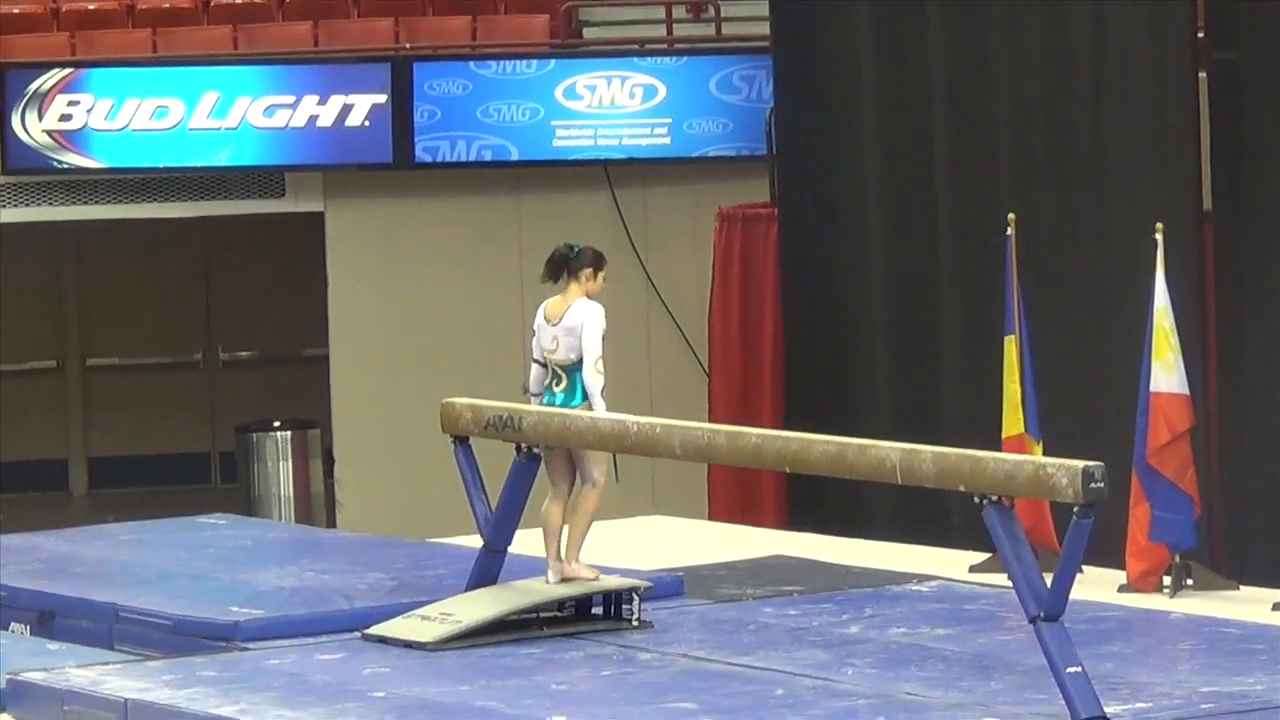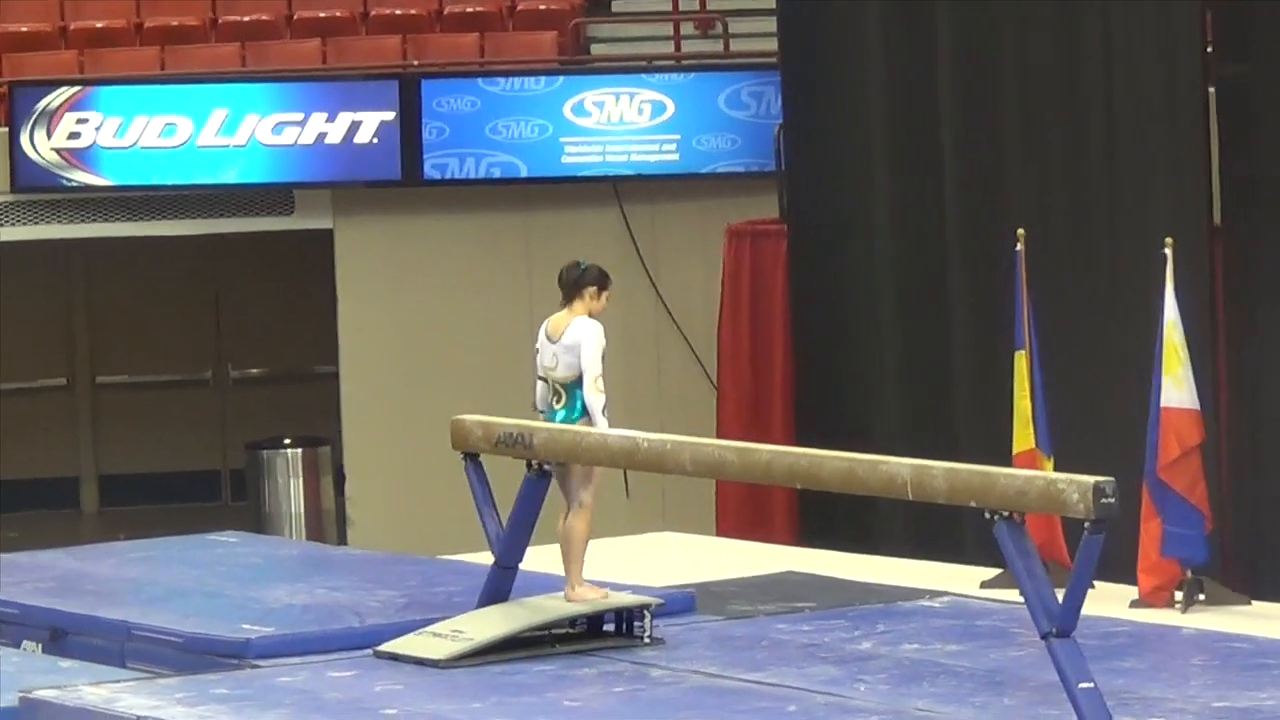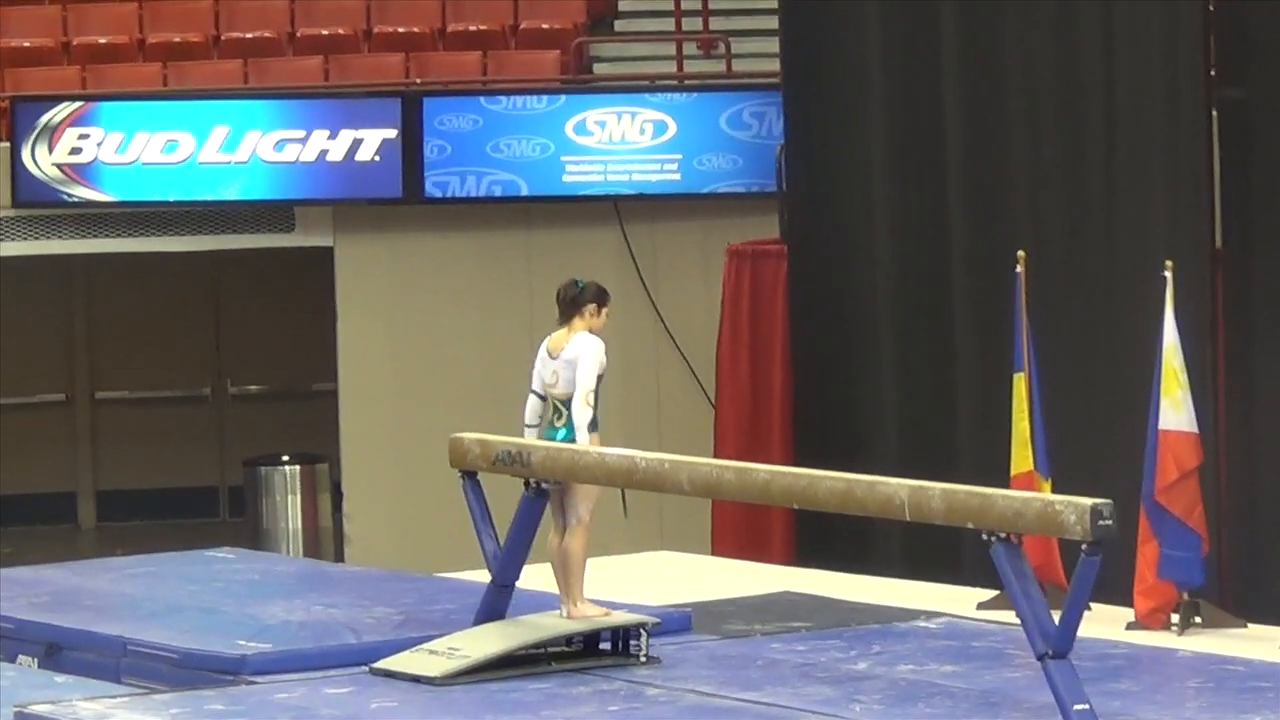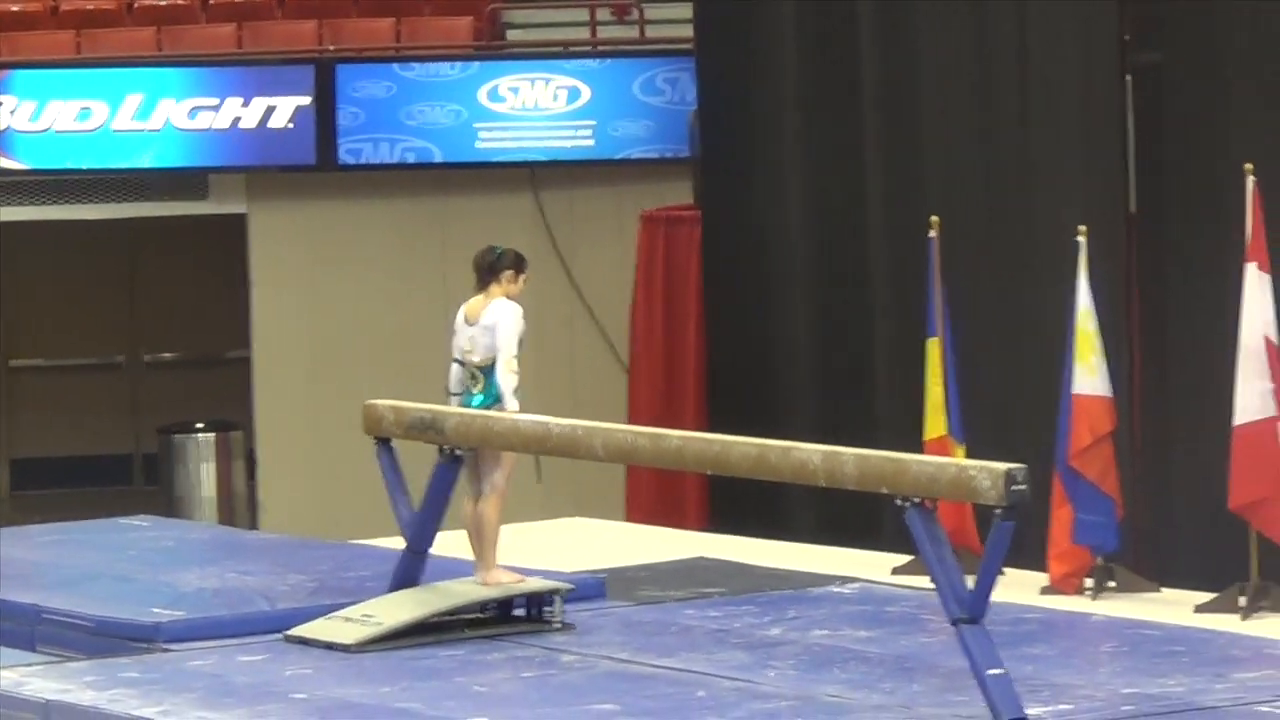
dt=0.5s
person 1, frame 1
left shoulder: (544, 309)
right shoulder: (591, 310)
left elbow: (537, 366)
right elbow: (592, 366)
left wrist: (536, 408)
right wrist: (600, 411)
left hip: (551, 404)
right hip: (577, 405)
left knee: (559, 490)
right knee: (593, 482)
left ankle: (554, 565)
right ankle: (571, 562)
person 1, frame 2
left shoulder: (547, 327)
right shoulder: (589, 329)
left elbow: (541, 383)
right elbow: (592, 384)
right wrist: (602, 429)
left hip: (554, 420)
right hip: (577, 421)
left knee: (573, 504)
right knee: (583, 504)
left ankle: (573, 580)
right ankle: (576, 585)
person 1, frame 3
left shoulder: (547, 344)
right shoulder: (590, 344)
left elbow: (535, 398)
right elbow: (583, 398)
left wrist: (530, 441)
right wrist: (583, 444)
left hip: (552, 437)
right hip: (575, 438)
left knee: (560, 524)
right knee: (578, 523)
left ankle: (567, 600)
right ankle: (577, 603)
person 1, frame 4
left shoulder: (464, 311)
right shoulder: (508, 310)
left elbow: (457, 366)
right elbow: (506, 364)
left wrist: (457, 407)
right wrist: (512, 409)
left hip: (468, 402)
right hip: (493, 404)
left knee: (475, 491)
right knee: (493, 489)
left ankle: (482, 565)
right ankle: (490, 568)
